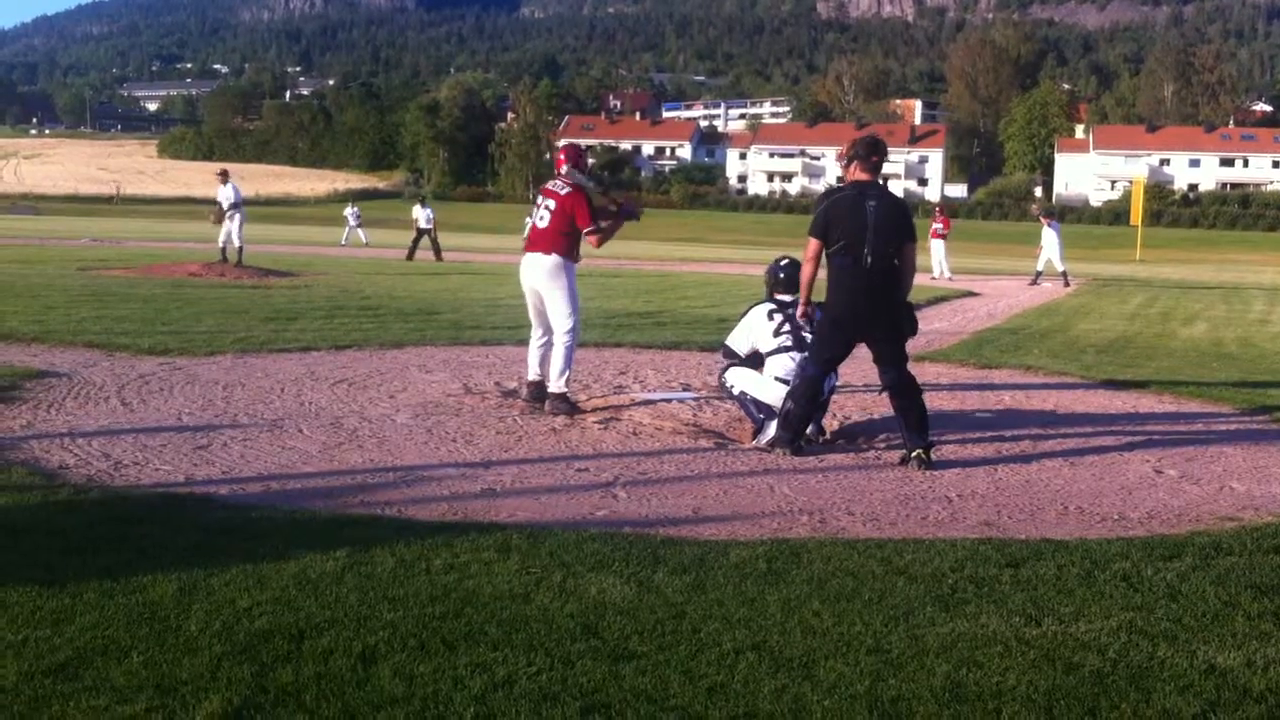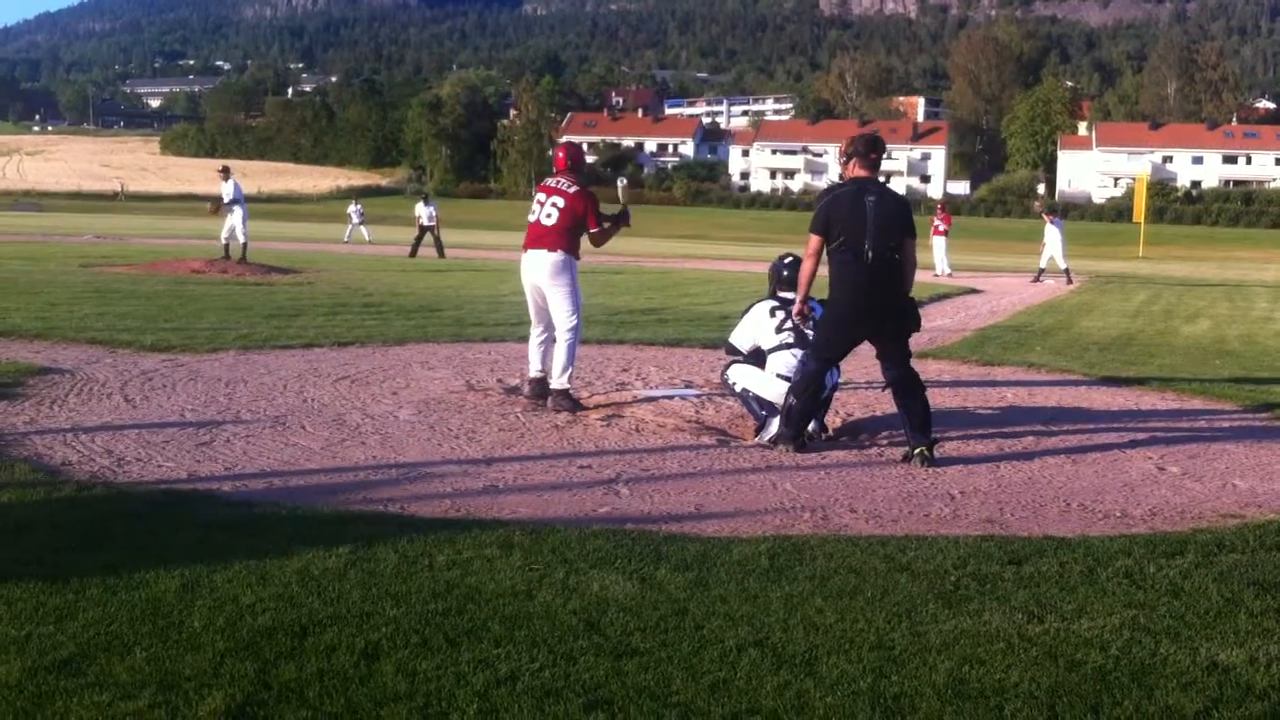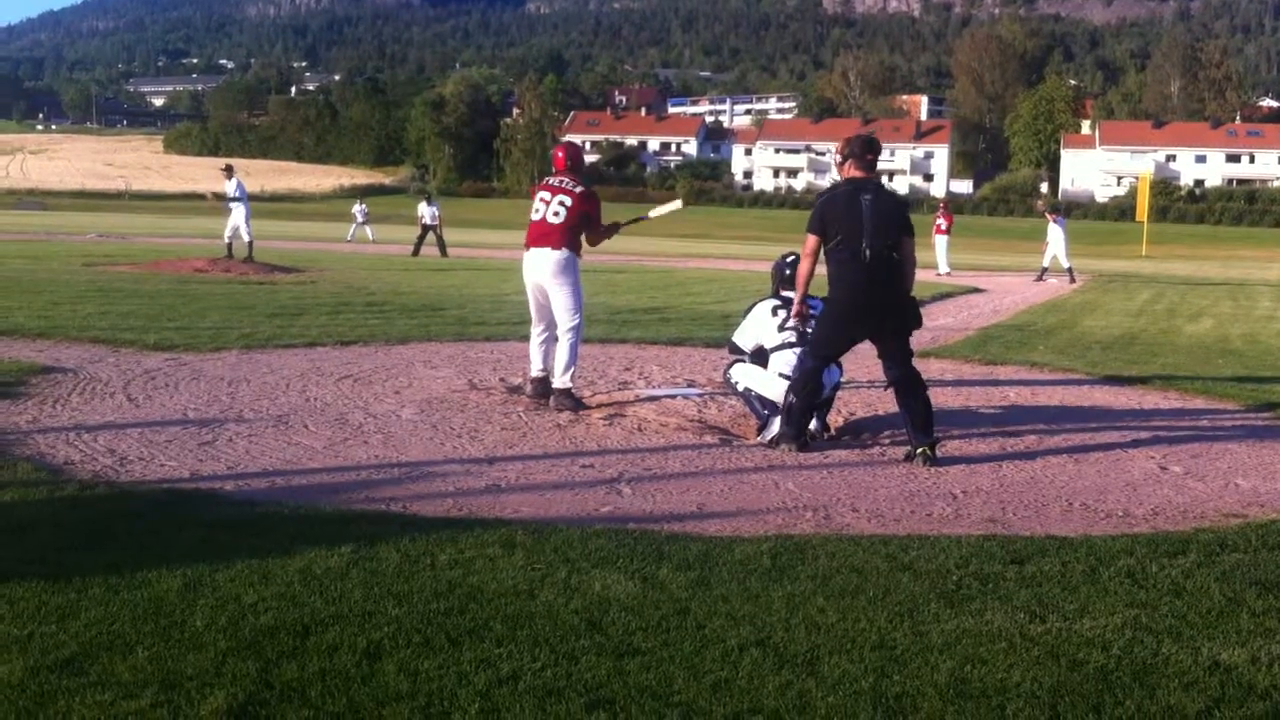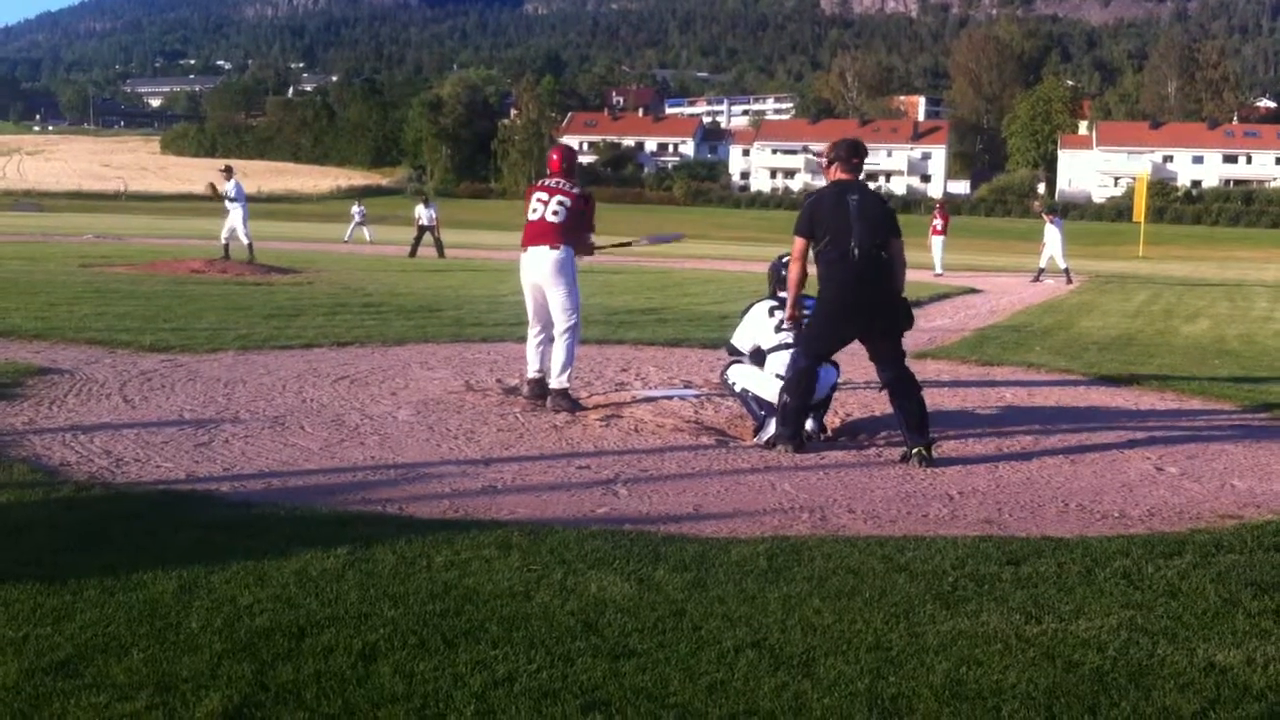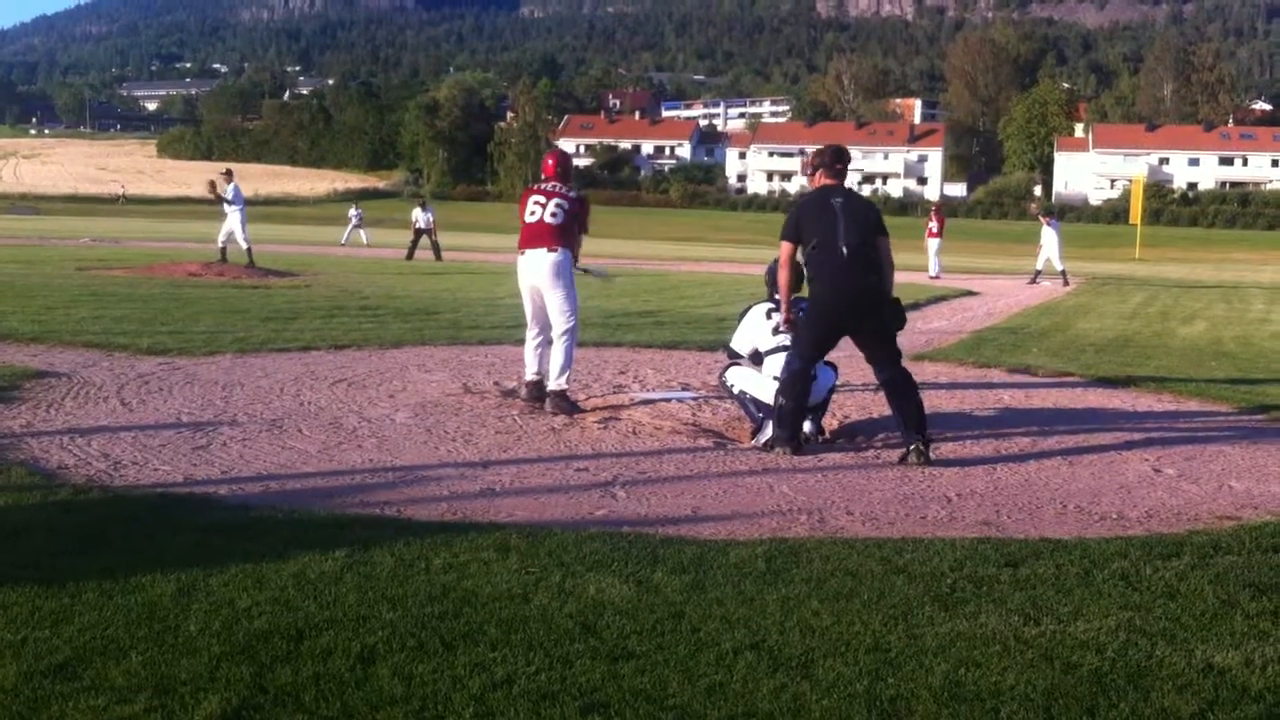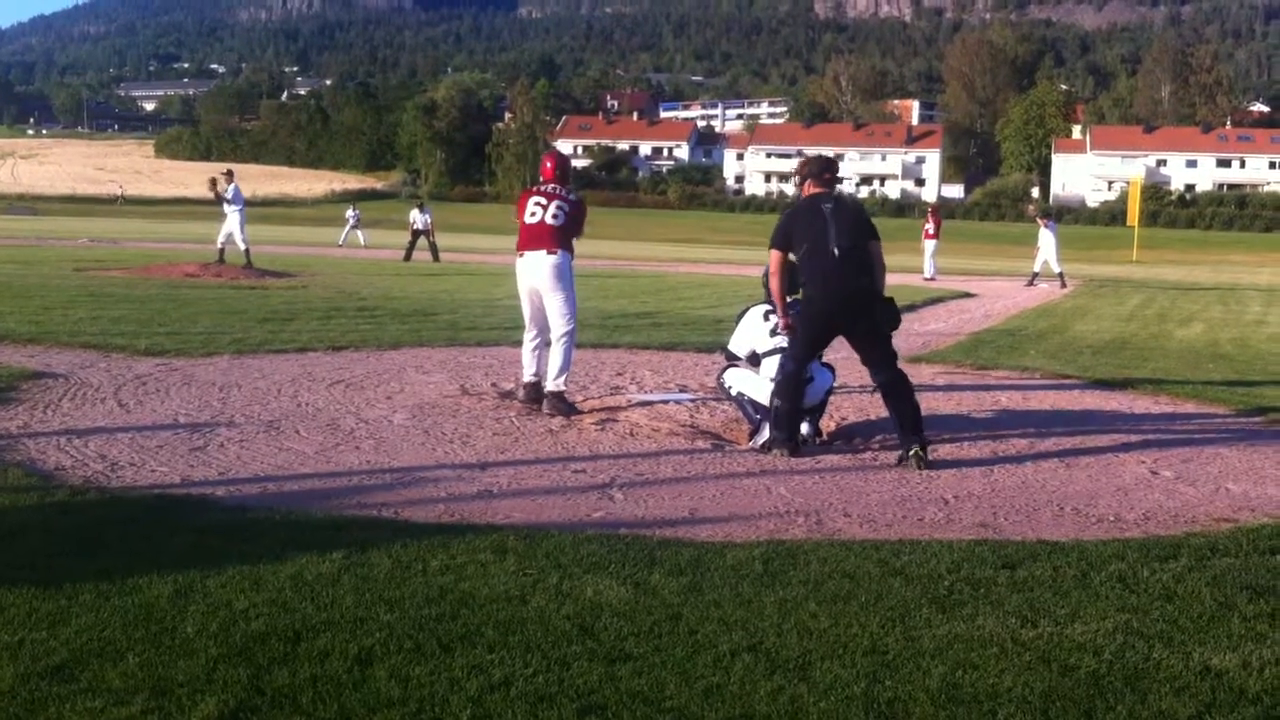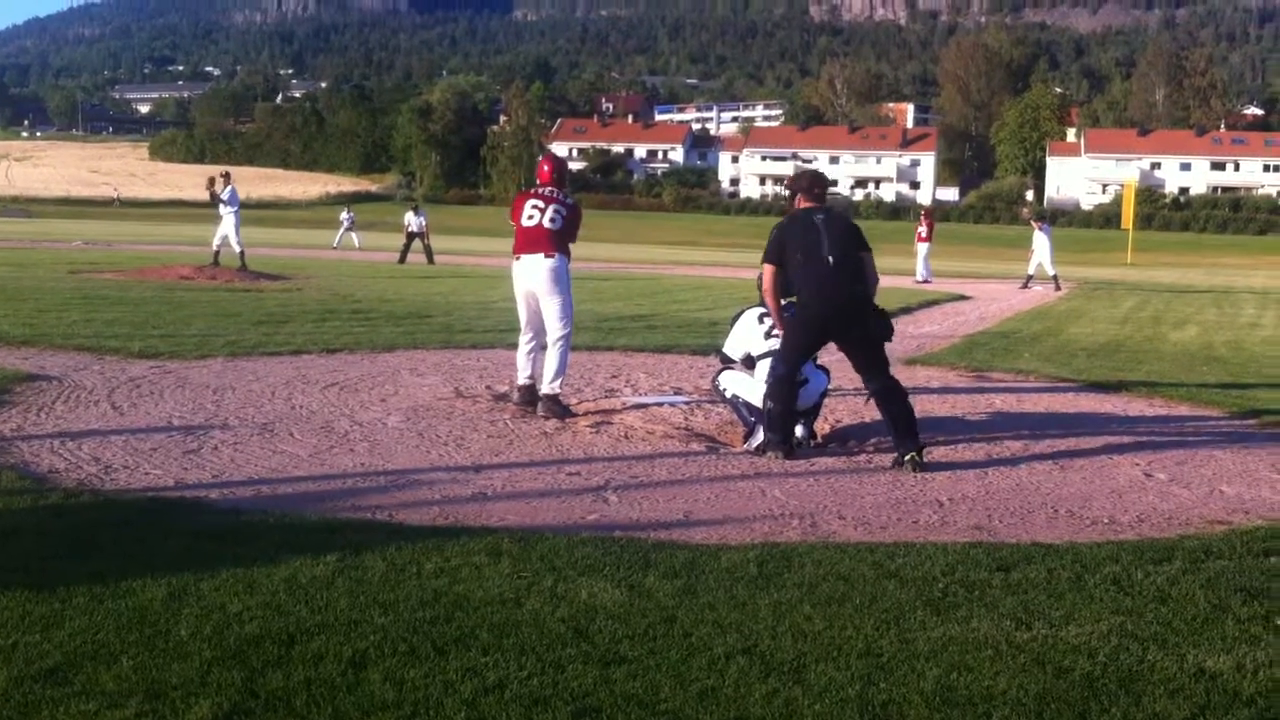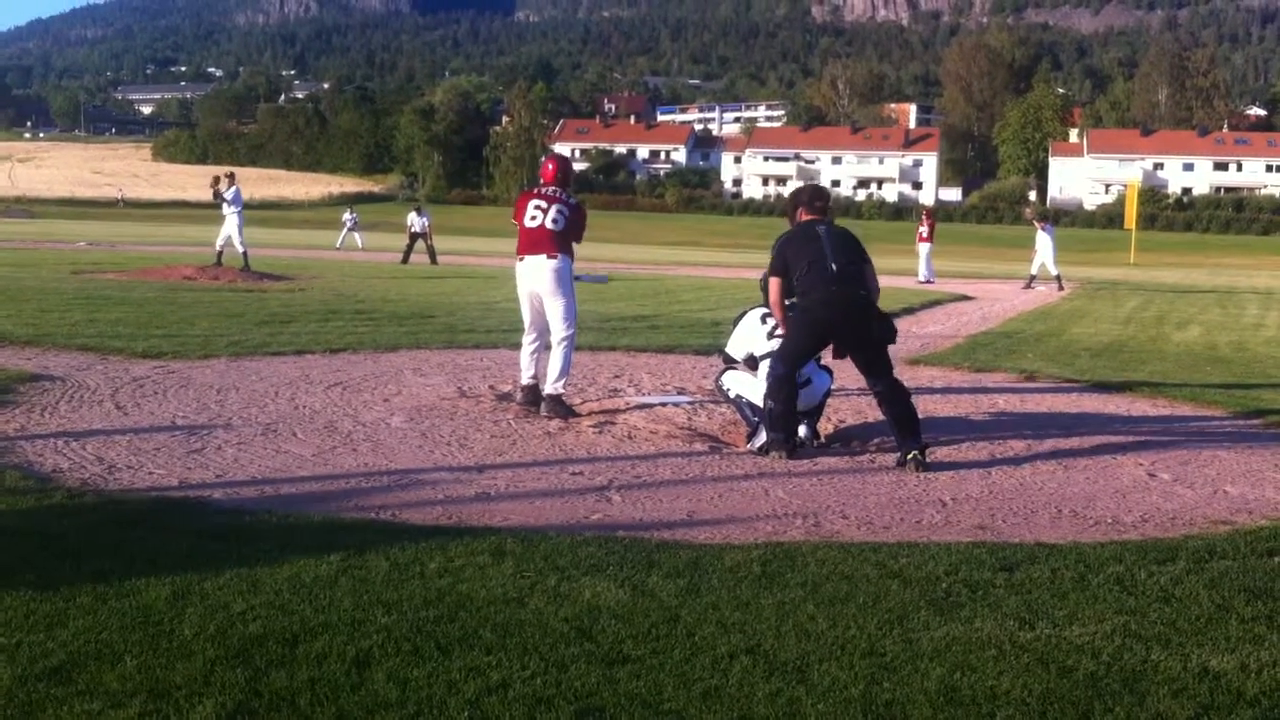
dt=0.1s
person 1, frame 1
left shoulder: (833, 201)
right shoulder: (898, 206)
left elbow: (811, 257)
right elbow: (908, 264)
left wrist: (803, 301)
right wrist: (898, 303)
left hip: (842, 305)
right hip: (885, 306)
left knee: (814, 369)
right knee: (897, 374)
left ankle: (786, 437)
right ankle: (919, 448)
person 1, frame 2
left shoulder: (833, 198)
right shoulder: (897, 203)
left elbow: (812, 254)
right elbow: (909, 260)
left wrist: (801, 298)
right wrist: (900, 300)
left hip: (846, 301)
right hip: (888, 301)
left knee: (815, 364)
right knee: (900, 371)
left ankle: (788, 434)
right ankle: (921, 445)
person 1, frame 3
left shoulder: (830, 198)
right shoulder: (894, 201)
left elbow: (809, 255)
right elbow: (908, 258)
left wrist: (799, 299)
right wrist: (902, 300)
left hip: (846, 300)
right hip: (887, 299)
left knee: (812, 361)
right knee: (902, 369)
left ankle: (791, 434)
right ankle: (923, 444)
person 1, frame 4
left shoulder: (817, 200)
right shoulder: (879, 202)
left elbow: (798, 257)
right elbow: (898, 259)
left wrist: (792, 303)
right wrist: (894, 301)
left hip: (835, 300)
right hip: (878, 300)
left knee: (804, 361)
right knee: (895, 370)
left ankle: (787, 435)
right ankle: (919, 444)
person 1, frame 5
left shoulder: (804, 206)
right shoulder: (865, 205)
left elbow: (785, 261)
right elbow: (886, 260)
left wrist: (786, 308)
right wrist: (882, 300)
left hip: (826, 299)
right hip: (869, 297)
left knee: (799, 363)
right knee: (891, 370)
left ankle: (785, 437)
right ankle: (917, 443)
person 1, frame 6
left shoulder: (793, 214)
right shoulder: (855, 210)
left elbow: (775, 270)
right elbow: (878, 263)
left wrist: (783, 314)
right wrist: (875, 303)
left hip: (819, 301)
right hip: (862, 298)
left knee: (793, 366)
right knee: (887, 371)
left ankle: (782, 439)
right ankle: (914, 445)
person 1, frame 7
left shoulder: (785, 228)
right shoulder: (845, 223)
left elbow: (769, 286)
right elbow: (872, 277)
left wrist: (781, 323)
right wrist: (861, 312)
left hip: (812, 306)
right hip: (855, 304)
left knee: (784, 368)
right knee: (879, 378)
left ankle: (777, 442)
right ankle: (910, 448)
person 1, frame 8
left shoulder: (788, 240)
right shoulder: (845, 236)
left elbow: (775, 299)
right elbow: (873, 287)
left wrist: (788, 331)
right wrist: (860, 322)
left hip: (816, 311)
right hip: (859, 309)
left knee: (782, 368)
right knee: (883, 380)
left ankle: (779, 442)
right ankle: (912, 448)
person 2, frame 1
left shoulder: (546, 189)
right shoulder: (577, 195)
right elbow: (595, 240)
left wrist: (614, 214)
right wrist: (621, 219)
left hip: (529, 262)
right hip: (554, 264)
left knee: (541, 329)
right knee: (566, 331)
left ankle: (534, 385)
right ankle: (557, 395)
person 2, frame 2
left shoulder: (543, 186)
right shoulder: (583, 195)
right elbow: (597, 240)
left wrist: (607, 216)
right wrist: (618, 222)
left hip: (529, 259)
right hip: (556, 262)
left knee: (541, 326)
right knee: (567, 328)
left ankle: (535, 382)
right ankle: (559, 392)
person 2, frame 3
left shoulder: (541, 187)
right shoulder: (586, 195)
right elbow: (594, 240)
right wrist: (610, 230)
left hip: (531, 258)
right hip: (559, 259)
left knee: (542, 325)
right knee: (570, 327)
left ankle: (538, 381)
right ankle: (561, 391)
person 2, frame 4
left shoulder: (535, 189)
right shoulder: (582, 197)
right elbow: (581, 243)
right wrist: (587, 247)
left hip: (528, 258)
right hip: (556, 259)
left knee: (538, 325)
right knee: (566, 327)
left ankle: (535, 382)
right ankle: (558, 392)
person 2, frame 5
left shoulder: (529, 194)
right shoulder: (577, 200)
right elbow: (576, 239)
right wrist: (573, 259)
left hip: (526, 260)
right hip: (555, 260)
left knee: (536, 328)
right knee: (564, 330)
left ankle: (532, 385)
right ankle: (556, 393)
person 2, frame 6
left shoulder: (527, 196)
right shoulder: (575, 203)
left hip: (525, 262)
right hip: (554, 262)
left knee: (534, 329)
right knee: (563, 332)
left ankle: (530, 386)
right ankle: (554, 394)
person 2, frame 7
left shoulder: (522, 198)
right shoulder: (571, 207)
left hip: (521, 265)
right hip: (551, 265)
left knee: (530, 332)
right knee: (559, 335)
left ankle: (524, 389)
right ankle: (549, 397)
person 2, frame 8
left shoulder: (525, 198)
right shoulder: (575, 207)
left hip: (525, 266)
right hip: (554, 266)
left knee: (533, 332)
right knee: (563, 335)
left ankle: (527, 389)
right ankle: (552, 397)
person 3, frame 1
left shoulder: (760, 312)
right shoulder: (813, 310)
left elbow: (729, 352)
left wrist: (759, 360)
left hip: (779, 393)
left knee: (730, 375)
right knee: (829, 371)
left ankle: (769, 423)
right ankle: (812, 424)
person 3, frame 2
left shoulder: (762, 309)
right shoulder: (815, 306)
left elbow: (732, 349)
left wrist: (764, 355)
left hip: (781, 389)
left knee: (732, 371)
right knee: (831, 367)
left ankle: (771, 420)
right ankle: (814, 420)
person 3, frame 3
left shoulder: (764, 307)
right shoulder: (818, 305)
left elbow: (735, 348)
left hip: (783, 388)
right hip: (819, 387)
left knee: (734, 371)
right knee: (834, 368)
left ankle: (774, 419)
right ankle: (816, 420)
person 3, frame 4
left shoulder: (761, 308)
right shoulder: (814, 305)
left elbow: (734, 350)
left hip: (779, 389)
right hip: (816, 388)
left knee: (732, 372)
right knee: (831, 368)
left ankle: (770, 421)
right ankle: (813, 421)
person 3, frame 5
left shoulder: (759, 311)
left elbow: (734, 353)
left hip: (777, 392)
right hip: (814, 391)
left knee: (730, 374)
right knee: (829, 370)
left ankle: (768, 422)
right ankle: (810, 422)
person 3, frame 6
left shoulder: (756, 313)
left elbow: (732, 355)
left hip: (774, 393)
right hip: (811, 393)
left knee: (727, 375)
right knee: (827, 371)
left ankle: (766, 424)
right ankle: (808, 424)
person 3, frame 7
left shoulder: (751, 315)
left elbow: (726, 357)
right hip: (805, 395)
left knee: (722, 378)
right knee: (821, 374)
left ankle: (760, 426)
right ankle: (803, 426)
person 3, frame 8
left shoulder: (754, 316)
left elbow: (729, 358)
right hip: (809, 395)
left knee: (725, 378)
right knee: (824, 374)
left ankle: (763, 427)
right ankle: (806, 427)
